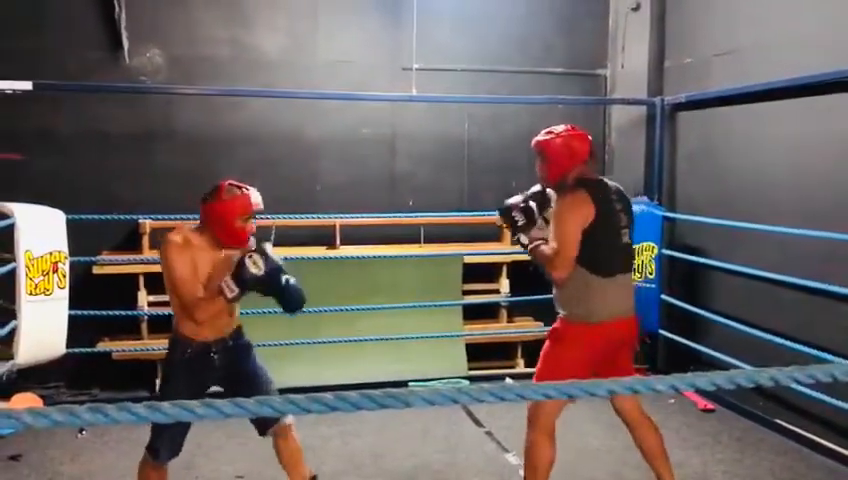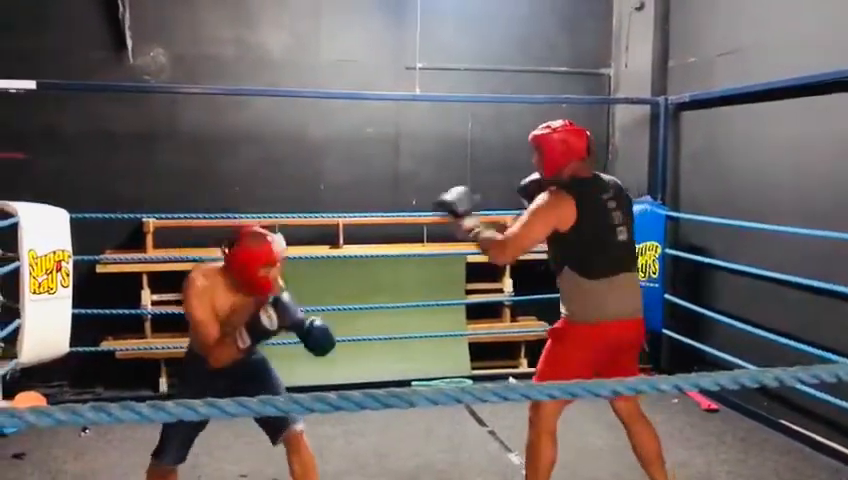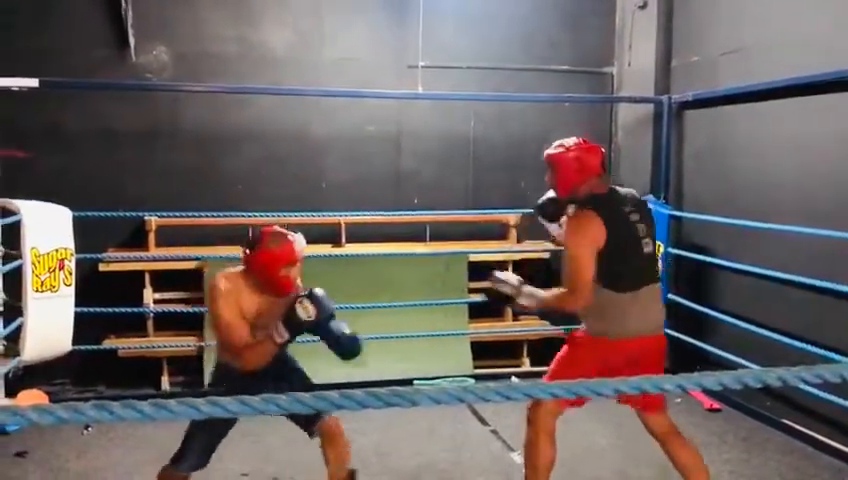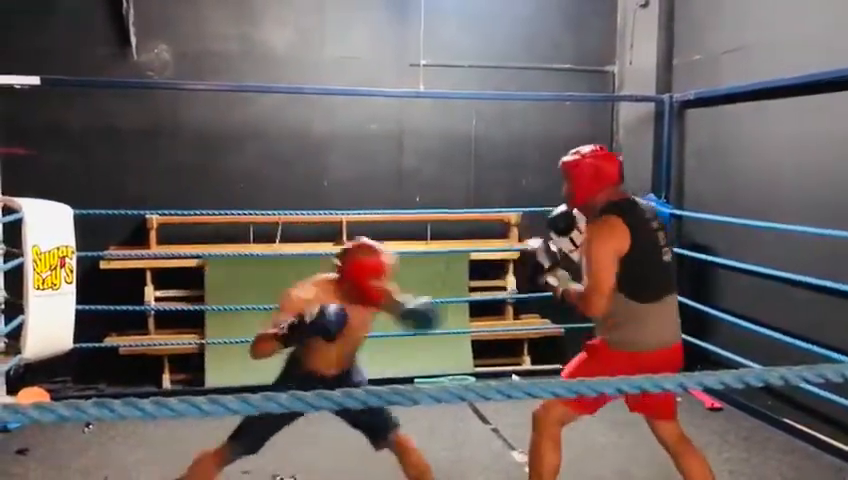
dt=0.2s
person 1, frame 1
left shoulder: (572, 201)
right shoulder: (616, 194)
left elbow: (558, 269)
left wrist: (528, 230)
right wrist: (548, 218)
left hip: (584, 327)
right hip: (623, 321)
left knee: (541, 418)
right knee: (630, 409)
person 1, frame 2
left shoulder: (557, 201)
right shoulder: (616, 190)
left elbow: (503, 251)
left wrist: (466, 219)
left hip: (588, 327)
right hip: (630, 322)
left knee: (543, 416)
right knee: (628, 409)
person 1, frame 3
left shoulder: (583, 220)
right shoulder: (634, 203)
left elbow: (577, 299)
left wrist: (521, 291)
left hip: (606, 341)
right hip: (651, 336)
left knee: (541, 414)
right knee: (660, 425)
person 1, frame 4
left shoulder: (608, 226)
right shoulder: (645, 215)
left elbow: (596, 305)
left wrist: (554, 278)
right wrist: (578, 237)
left hip: (623, 350)
right hip: (667, 347)
left knee: (547, 420)
right knee: (671, 434)
person 2, frame 1
left shoulder: (244, 243)
right shoulder: (178, 245)
left elbow: (267, 281)
right elbow: (197, 314)
left wrist: (280, 282)
right wrist: (238, 282)
left hip: (234, 346)
right hip: (190, 354)
left knee: (281, 426)
right knee: (161, 450)
person 2, frame 2
left shoulder: (270, 282)
right shoulder: (200, 285)
left elbow: (287, 314)
right elbow: (215, 355)
left wrist: (306, 325)
right wrist: (253, 332)
left hip: (249, 364)
right hip: (204, 370)
left knee: (294, 436)
right knee: (166, 459)
person 2, frame 3
left shoulder: (288, 284)
right shoulder: (224, 289)
left elbow: (315, 316)
right elbow: (246, 357)
left wrist: (333, 328)
right wrist: (288, 327)
left hip: (278, 369)
right hip: (234, 378)
left knee: (330, 427)
person 2, frame 4
left shoulder: (377, 291)
right shoulder: (310, 294)
left elbow: (400, 307)
right elbow: (258, 350)
left wrist: (413, 310)
right wrist: (294, 331)
left hip: (345, 378)
right hip: (301, 380)
left knee: (399, 443)
right knee: (234, 449)
